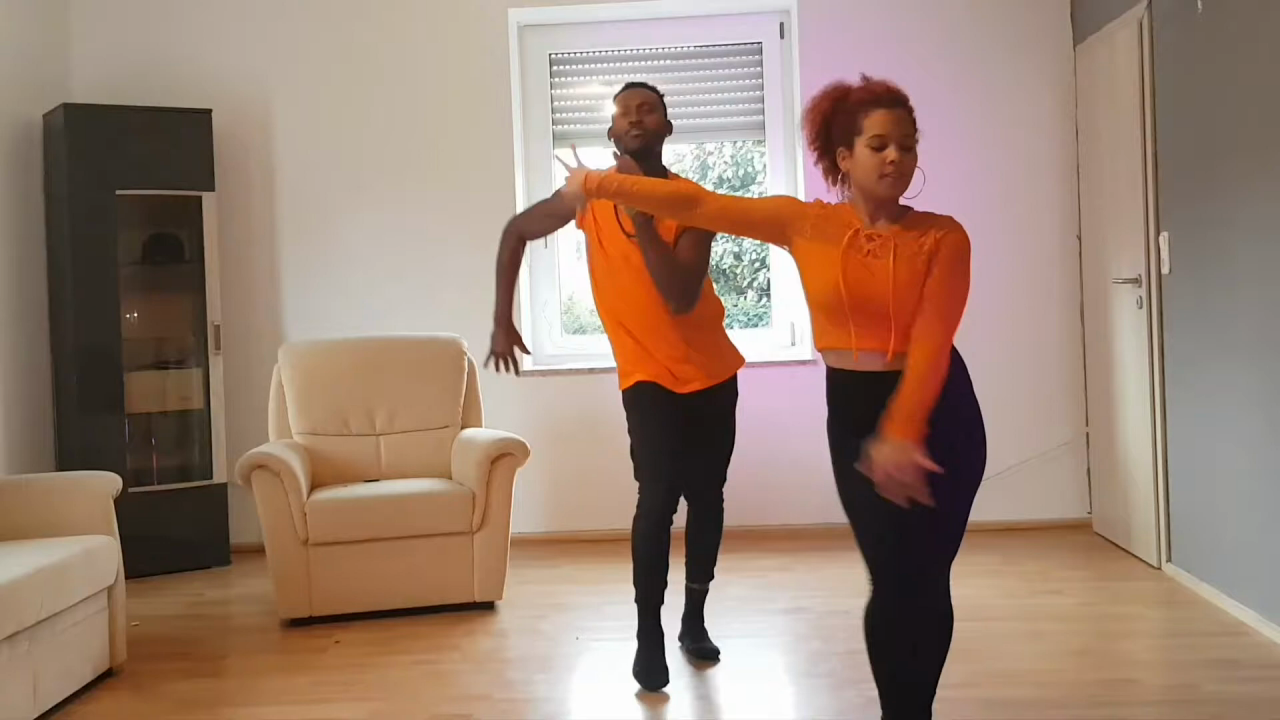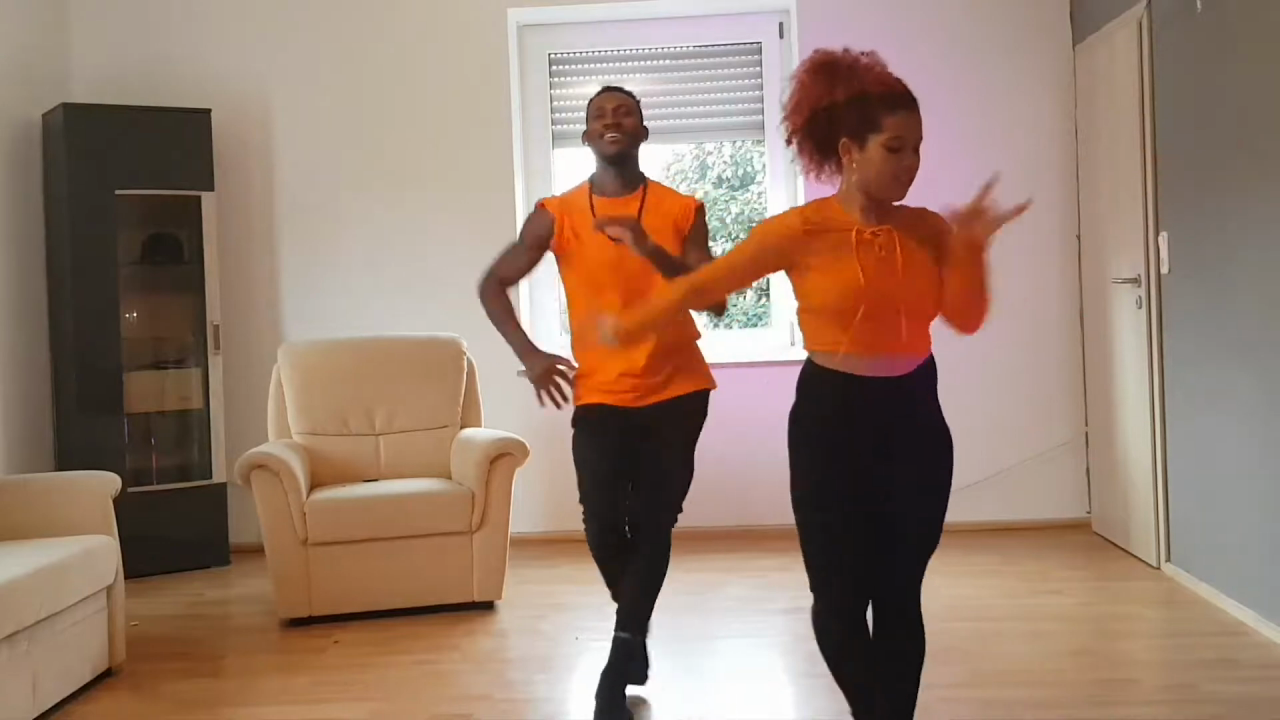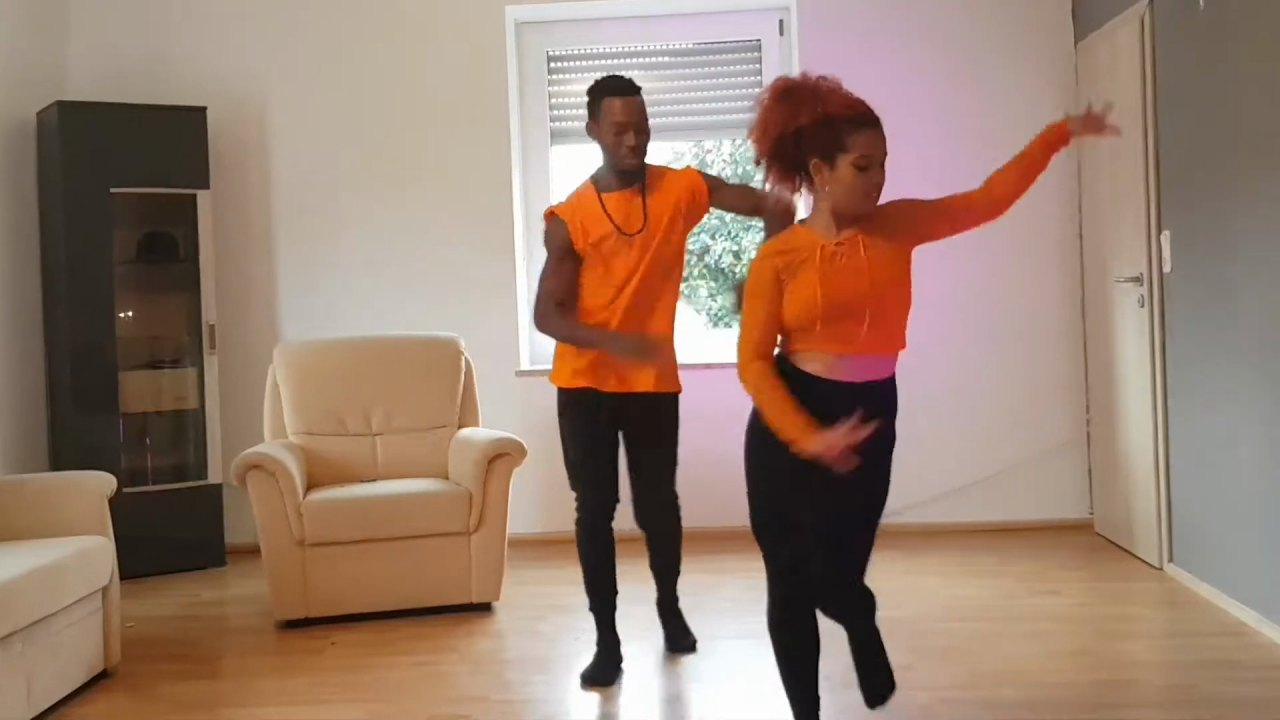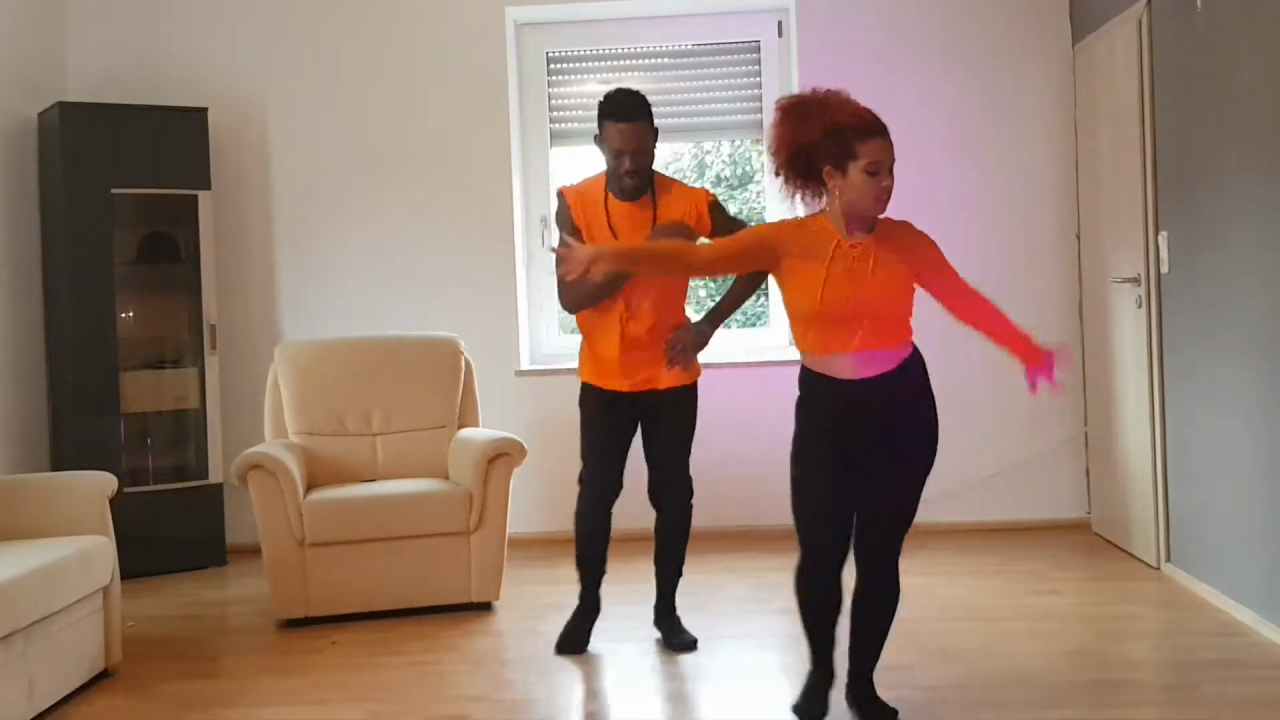
dt=0.5s
person 1, frame 1
left shoulder: (943, 239)
right shoulder: (805, 223)
left elbow: (931, 344)
right elbow: (708, 206)
left wrist: (900, 437)
right wrist: (604, 182)
left hip: (939, 415)
right hip: (854, 411)
left knee: (928, 582)
right knee: (897, 582)
person 1, frame 2
left shoulder: (931, 231)
right shoulder: (808, 229)
left elbow: (966, 317)
right elbow: (709, 281)
left wrist: (970, 245)
right wrist: (623, 328)
left hip: (917, 420)
right hip: (829, 425)
left knee: (900, 597)
right knee: (840, 598)
person 1, frame 3
left shoulder: (900, 228)
right shoulder: (775, 260)
left elbow: (988, 198)
right elbow: (753, 367)
left wrist: (1056, 136)
right wrist: (811, 439)
left hip: (866, 420)
right hip: (786, 429)
left knee: (830, 575)
right knee: (788, 584)
left ankle: (862, 626)
person 1, frame 4
left shoulder: (906, 242)
right shoulder: (786, 241)
left elbow: (965, 299)
right elbow: (694, 258)
left wrist: (1027, 350)
right wrist: (610, 253)
left hip: (903, 408)
right hip: (828, 412)
left knee: (879, 557)
right knee: (821, 555)
person 2, frame 1
right shoulder: (588, 195)
left elbow: (680, 299)
right elbow: (515, 232)
left wrist: (643, 222)
right wrist: (502, 318)
left hip: (710, 374)
right hip: (646, 378)
left knee: (705, 498)
right knee: (657, 493)
left ankle: (693, 616)
right ankle: (647, 632)
person 2, frame 2
left shoulder: (682, 210)
right shoulder: (555, 213)
left elbow: (717, 301)
right elbow: (492, 287)
left wrist: (652, 251)
right wrist: (528, 353)
left hip: (679, 389)
right hip: (604, 394)
left knee: (655, 521)
right knee: (606, 522)
left ankle: (624, 649)
right ankle: (630, 641)
person 2, frame 3
left shoulder: (682, 185)
right shoulder: (566, 218)
left elbow: (772, 206)
right elbow: (549, 316)
left wrist: (782, 218)
right wrist: (619, 341)
left hip: (654, 377)
right hip: (585, 379)
left knee: (655, 507)
right knee: (593, 508)
left ankle: (670, 604)
right ankle: (606, 641)
person 2, frame 4
left shoulder: (692, 203)
right shoulder: (574, 204)
right elbow: (572, 297)
left wrist: (706, 325)
left hip: (671, 374)
right hip: (604, 376)
left knee: (671, 494)
right knee: (597, 491)
left ankle: (667, 606)
right ankle: (587, 603)
